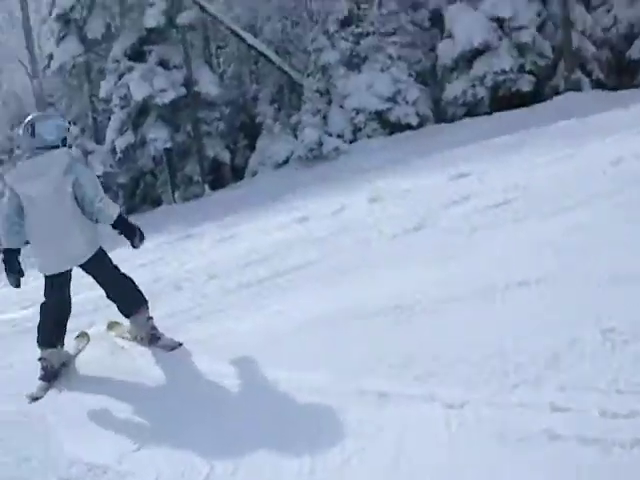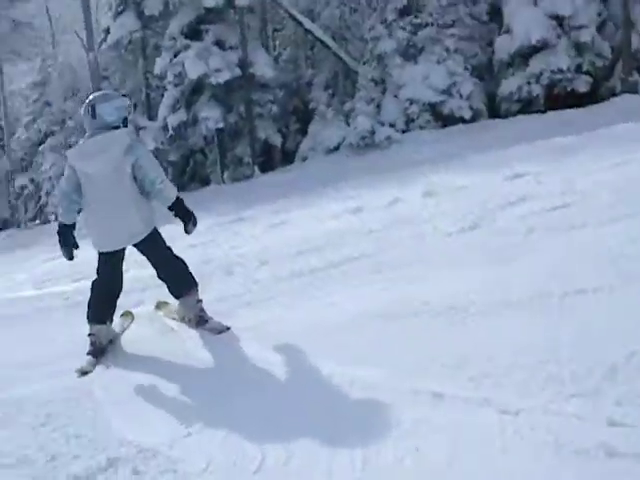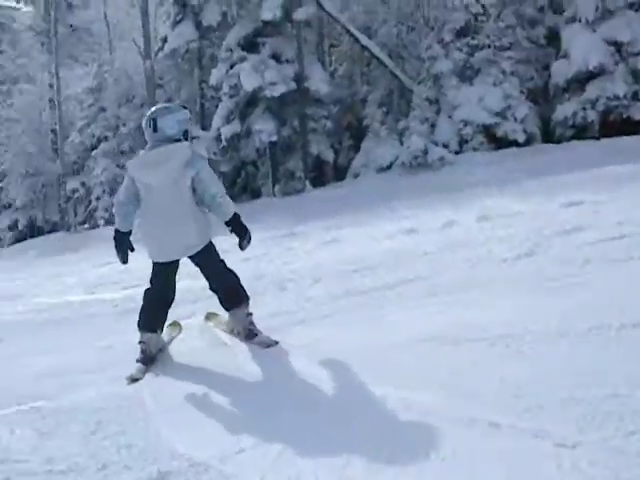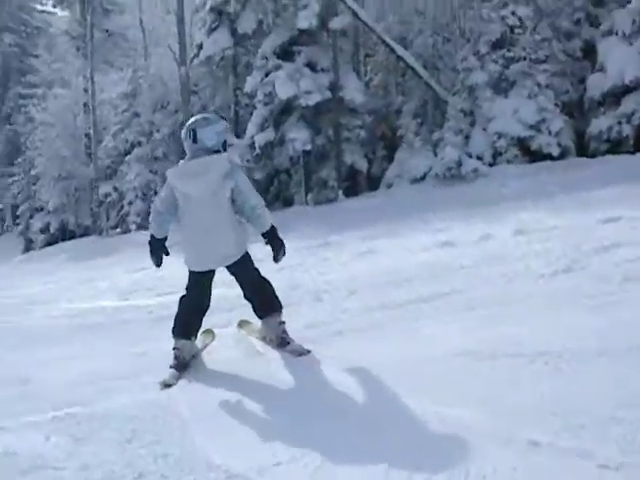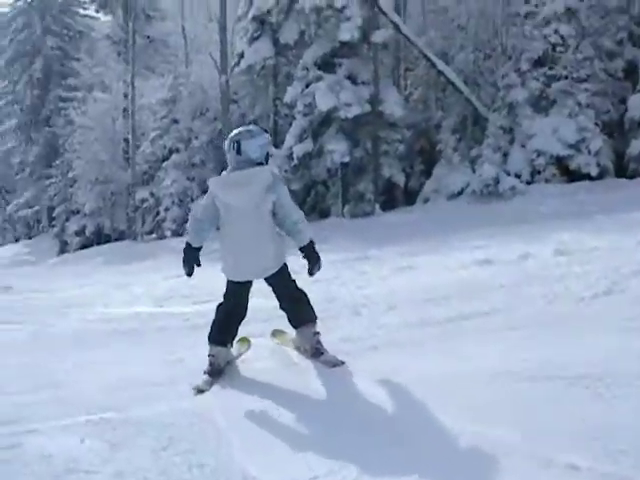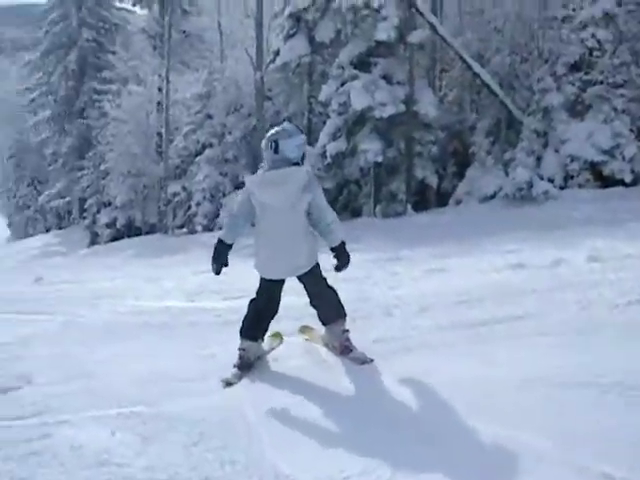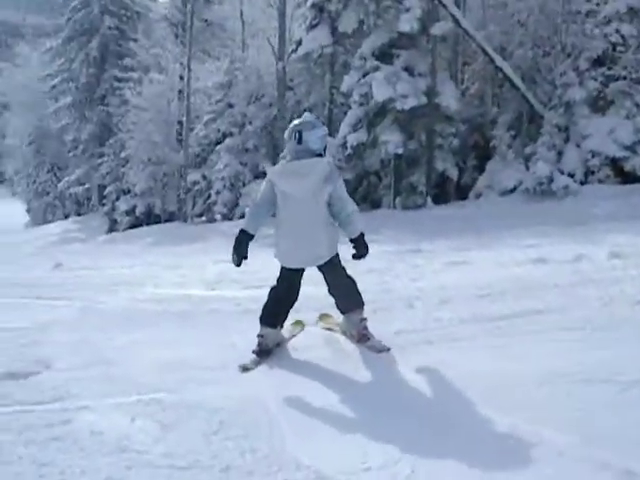
dt=0.1s
person 1, frame 1
right shoulder: (69, 163)
right elbow: (96, 200)
right wrist: (123, 224)
left hip: (51, 259)
right hip: (84, 246)
left knee: (55, 303)
right knee: (114, 282)
left ankle: (51, 357)
right ankle: (143, 326)
person 1, frame 2
left shoulder: (77, 157)
right shoulder: (129, 145)
left elbow: (67, 195)
right elbow: (154, 180)
left wrist: (65, 229)
right wrist: (179, 207)
left hip: (104, 235)
right hip: (137, 224)
left knee: (107, 280)
right knee: (166, 262)
left ankle: (99, 331)
right ankle: (192, 308)
person 1, frame 3
left shoulder: (136, 167)
right shoulder: (189, 158)
left elbow: (124, 203)
right elbow: (213, 193)
left wrist: (121, 234)
right wrist: (235, 221)
left hip: (160, 244)
right hip: (192, 236)
left knee: (160, 289)
right knee: (219, 274)
left ankle: (149, 340)
right ankle: (241, 319)
person 1, frame 4
left shoulder: (177, 178)
right shoulder: (228, 170)
left elbow: (161, 211)
right elbow: (251, 205)
left wrist: (156, 240)
right wrist: (271, 234)
left hip: (197, 253)
right hip: (231, 246)
left knee: (195, 296)
right knee: (253, 283)
left ankle: (183, 346)
right ankle: (274, 328)
person 1, frame 5
left shoulder: (219, 187)
right shoulder: (269, 181)
left elbow: (200, 219)
right elbow: (291, 218)
left wrist: (191, 248)
right wrist: (308, 247)
left hip: (236, 263)
right hip: (270, 257)
left knee: (232, 305)
right knee: (290, 294)
left ankle: (218, 353)
right ankle: (308, 338)
person 1, frame 6
left shoulder: (255, 185)
right shoulder: (306, 181)
left elbow: (237, 218)
right elbow: (324, 218)
left wrist: (223, 246)
right wrist: (339, 247)
left hip: (269, 260)
right hip: (303, 255)
left knee: (265, 301)
right knee: (320, 292)
left ankle: (249, 347)
right ankle: (337, 335)
person 1, frame 7
left shoulder: (278, 175)
right shoulder: (327, 172)
left elbow: (259, 207)
right elbow: (344, 209)
left wrist: (244, 237)
right wrist: (358, 238)
left hip: (290, 249)
right hip: (323, 245)
left knee: (284, 289)
right knee: (339, 281)
left ankle: (268, 334)
right ankle: (355, 324)
